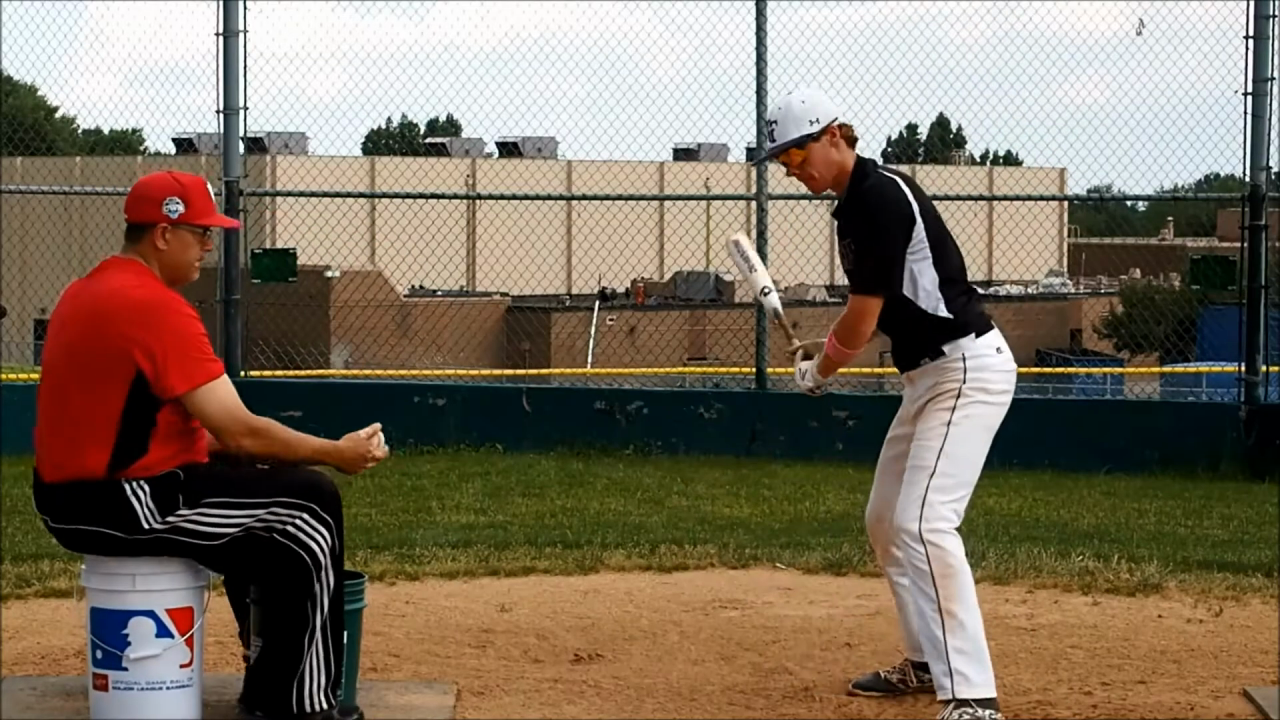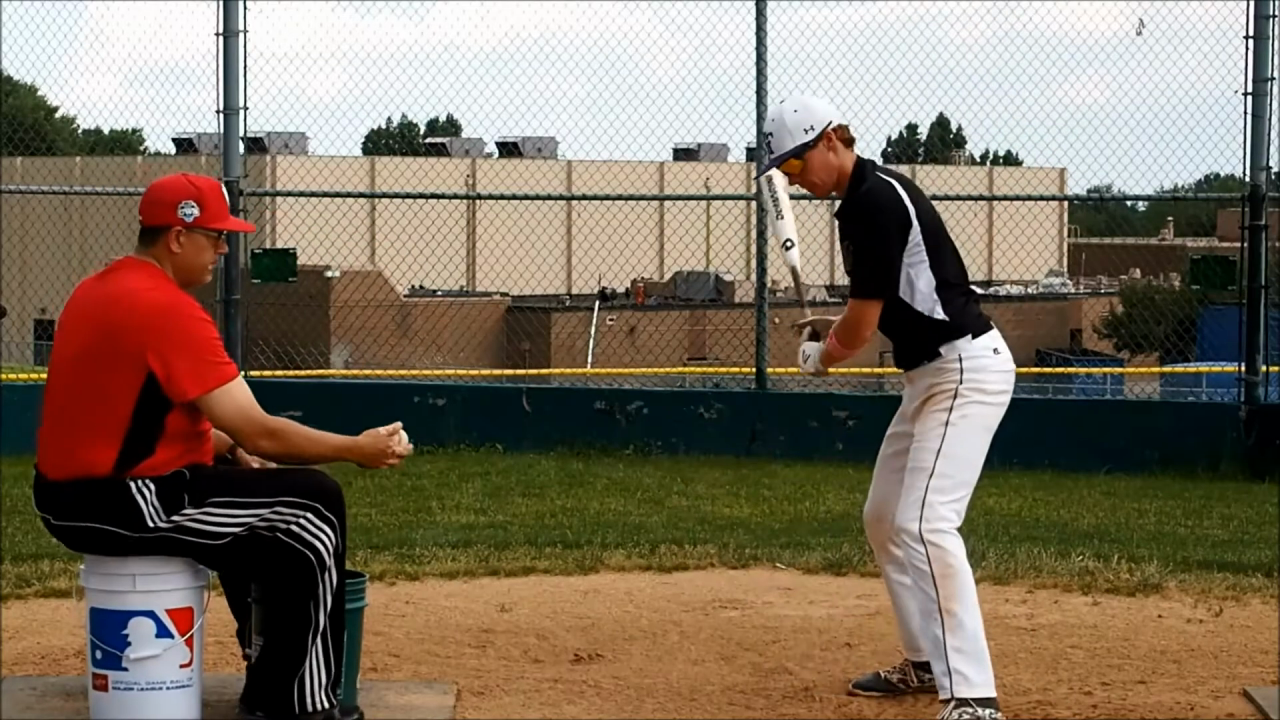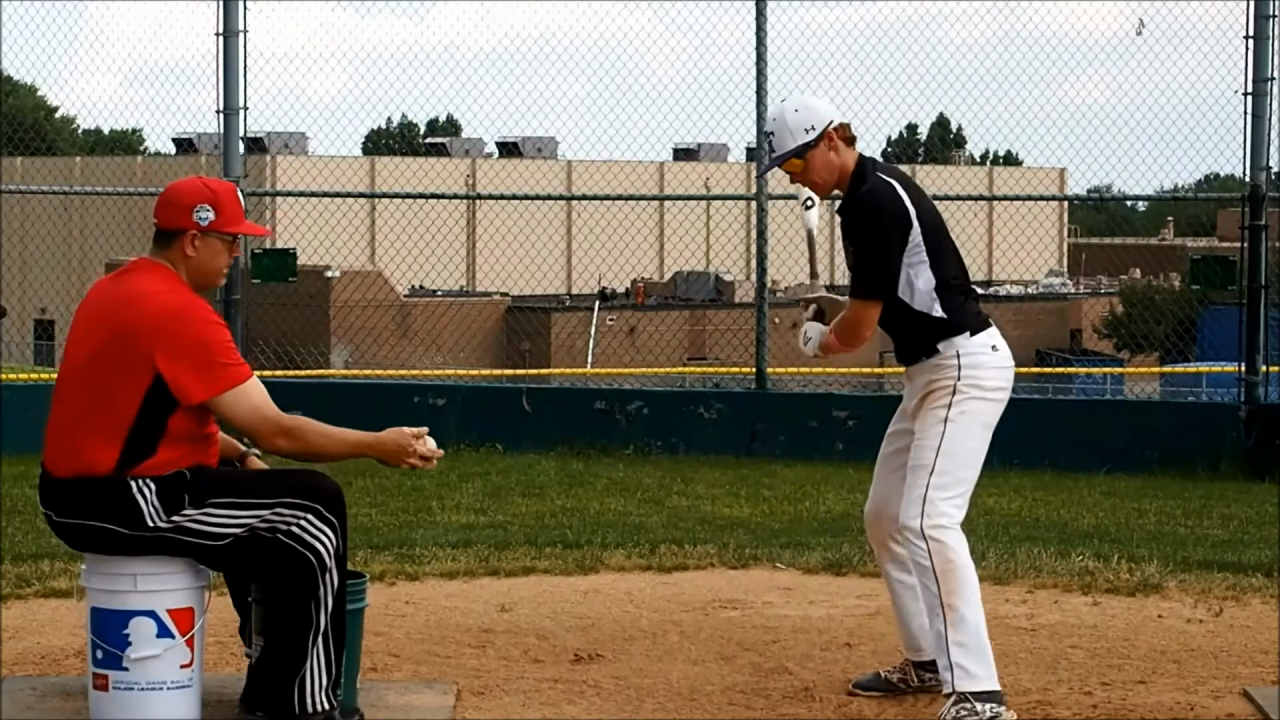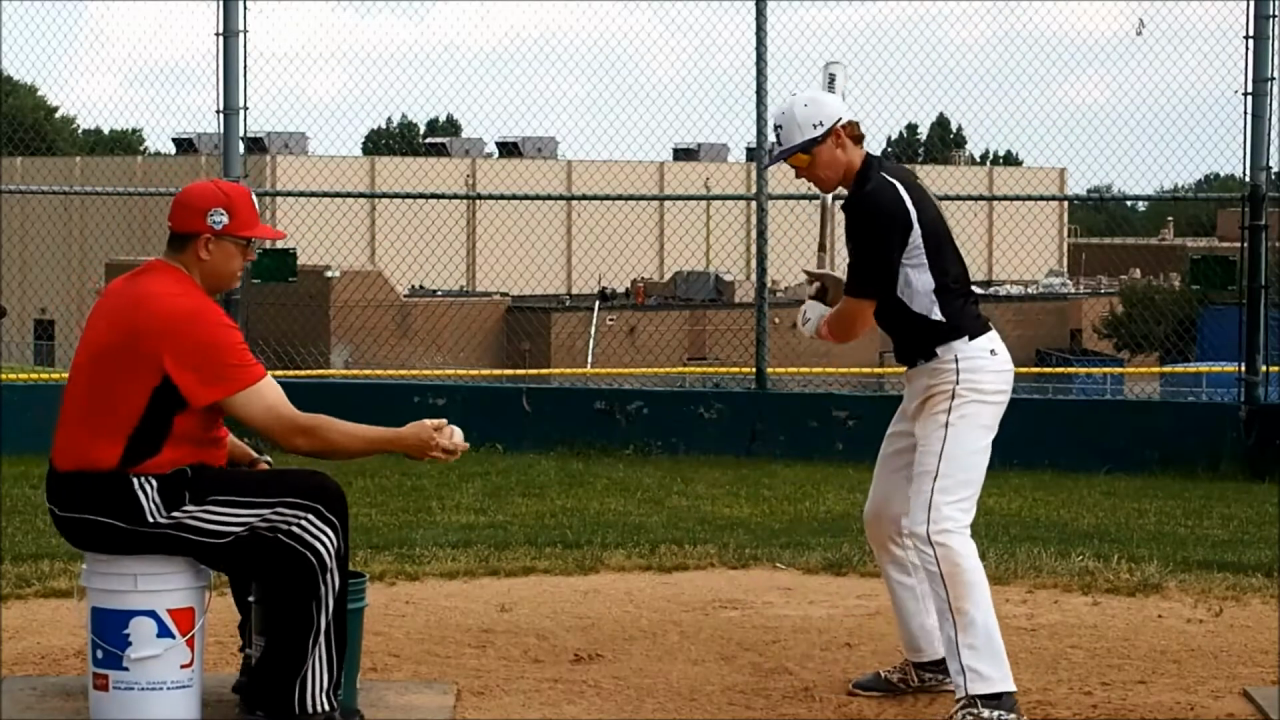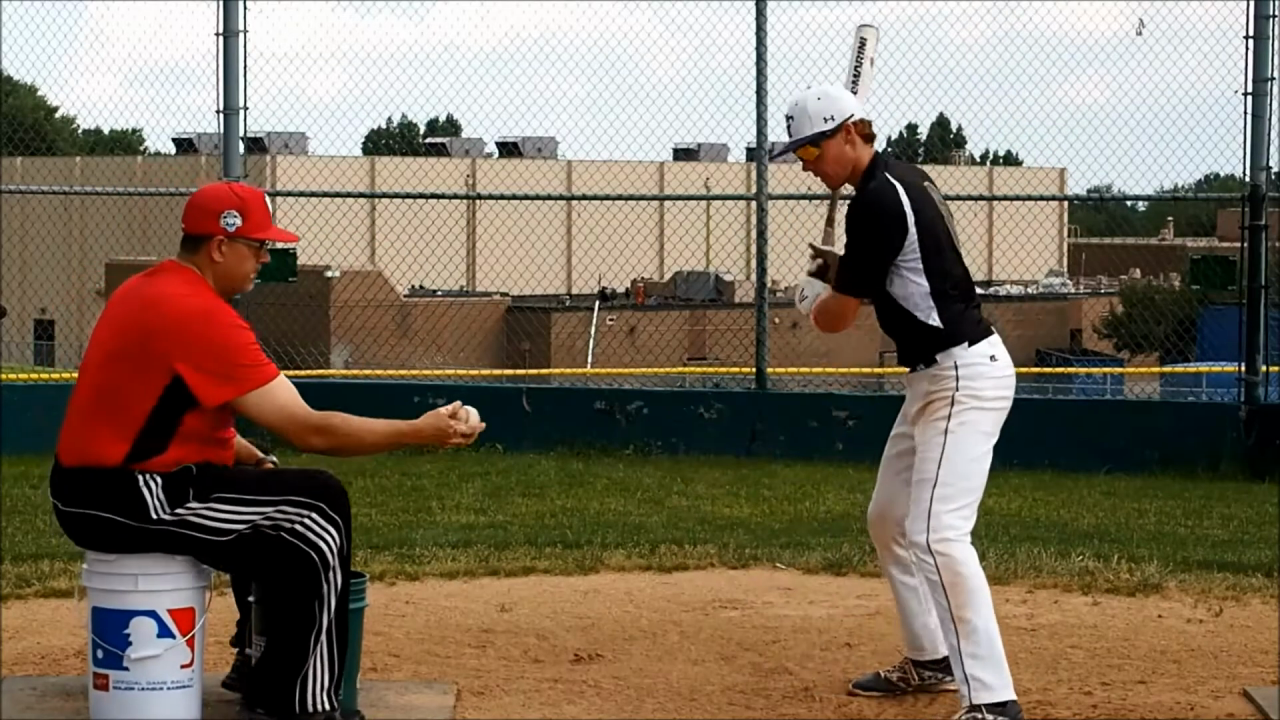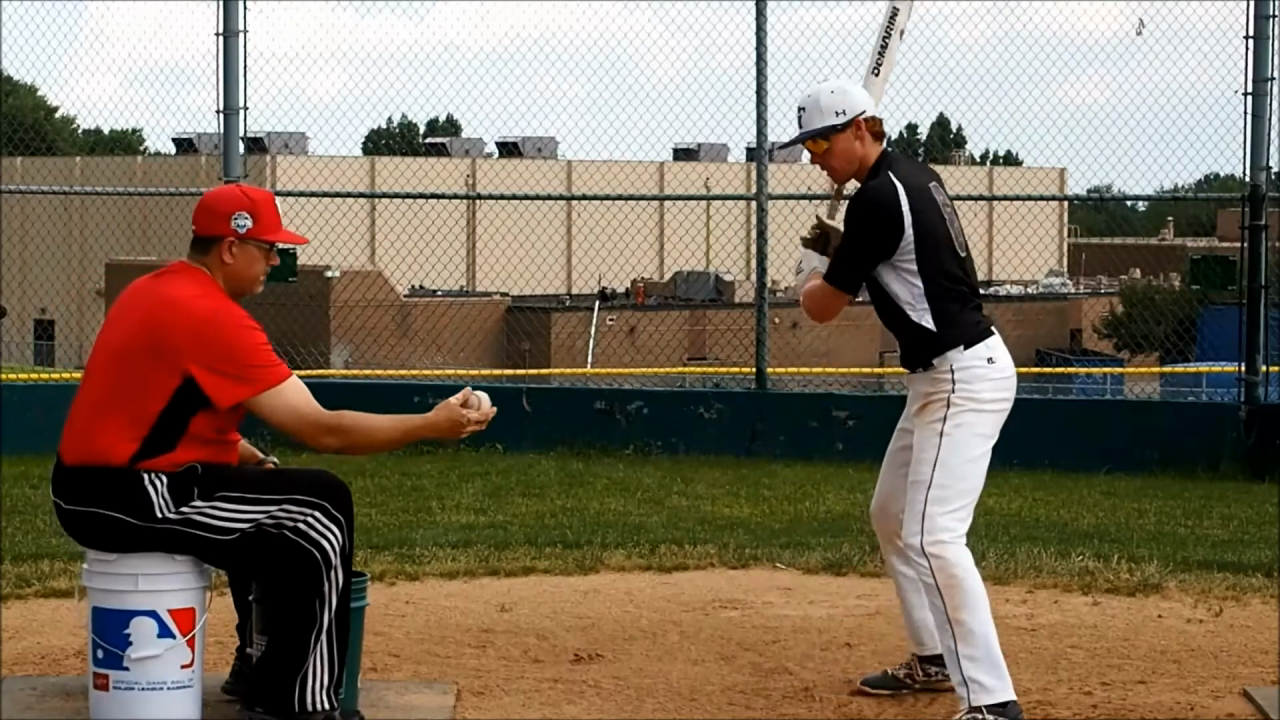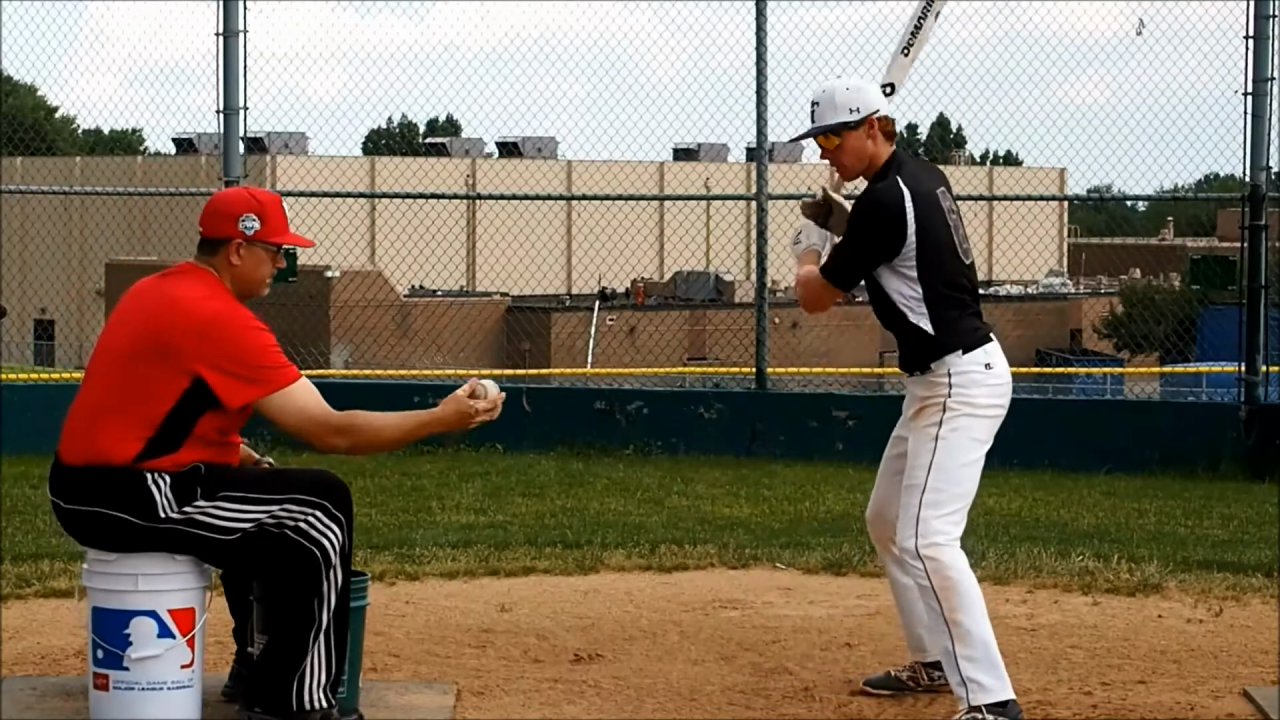
dt=0.1s
person 1, frame 1
left shoulder: (880, 194)
right shoulder: (853, 202)
left elbow: (862, 317)
left wrist: (819, 370)
right wrist: (826, 350)
left hip: (967, 369)
right hip: (927, 374)
left knee: (921, 522)
right knee: (885, 521)
right ankle: (928, 660)
person 1, frame 2
left shoulder: (874, 199)
right shoulder: (867, 193)
left elbow: (861, 325)
left wrist: (819, 354)
right wrist: (836, 329)
left hip: (965, 369)
right hip: (931, 373)
left knee: (926, 524)
right knee: (884, 519)
right ankle: (926, 660)
person 1, frame 3
left shoulder: (873, 199)
right shoulder: (872, 188)
left elbow: (862, 324)
left wrist: (819, 340)
right wrist: (839, 313)
left hip: (964, 366)
right hip: (934, 370)
left knee: (927, 520)
right knee: (885, 517)
right ankle: (927, 659)
person 1, frame 4
left shoulder: (874, 200)
right shoulder: (887, 182)
left elbow: (851, 324)
left wrist: (814, 318)
right wrist: (847, 288)
left hip: (962, 369)
right hip: (936, 372)
left knee: (937, 527)
right knee: (885, 517)
right ankle: (929, 660)
person 1, frame 5
left shoulder: (875, 200)
right shoulder: (899, 178)
left elbow: (841, 316)
left wrist: (810, 300)
right wrist: (848, 271)
left hip: (963, 375)
right hip: (941, 374)
left knee: (937, 533)
right knee: (889, 518)
right ankle: (930, 658)
person 1, frame 6
left shoulder: (877, 198)
right shoulder: (911, 174)
left elbow: (822, 306)
left wrist: (813, 265)
right wrist: (844, 244)
left hip: (963, 376)
right hip: (944, 374)
left knee: (932, 535)
right knee: (891, 516)
right ankle: (933, 656)
person 1, frame 7
left shoulder: (884, 200)
right shoulder: (921, 175)
left elbow: (815, 298)
left wrist: (808, 248)
right wrist: (844, 224)
left hip: (959, 380)
right hip: (943, 377)
left knee: (927, 538)
right knee: (887, 521)
right ankle: (933, 661)
person 2, frame 1
left shoulder: (90, 288)
right shoulder: (158, 307)
right elbow: (240, 431)
left wrist: (246, 451)
right wrist: (336, 452)
left hip: (79, 493)
right hip: (119, 505)
left knee: (263, 491)
right knee: (310, 505)
person 2, frame 2
left shoulder: (100, 288)
right shoulder: (170, 310)
right elbow: (260, 433)
left wrist: (231, 454)
right wrist: (356, 448)
left hip: (75, 492)
right hip: (118, 503)
left knee: (259, 495)
right knee: (315, 501)
person 2, frame 3
left shoulder: (112, 290)
right shoulder: (181, 313)
right elbow: (276, 432)
left wrist: (240, 455)
right wrist: (378, 445)
left hip: (83, 492)
right hip: (122, 503)
left knee: (271, 500)
right knee: (315, 507)
person 2, frame 4
left shoulder: (130, 289)
right shoulder: (191, 315)
right elbow: (295, 432)
left wrist: (252, 463)
right wrist: (401, 440)
left hip: (89, 490)
right hip: (121, 502)
left knee: (275, 500)
right knee: (315, 507)
person 2, frame 5
left shoulder: (144, 289)
right shoulder: (203, 315)
right elbow: (309, 431)
left wrist: (257, 461)
right wrist: (418, 431)
left hip: (95, 488)
right hip: (125, 500)
left knee: (285, 501)
right knee: (317, 509)
left ankle: (268, 676)
person 2, frame 6
left shoulder: (151, 289)
right shoulder: (215, 318)
right elbow: (323, 431)
left wrist: (257, 463)
right wrist: (432, 425)
left hip: (90, 488)
right hip: (127, 500)
left knee: (274, 511)
right knee: (320, 508)
left ankle: (266, 675)
person 2, frame 7
left shoulder: (155, 289)
right shoulder: (223, 319)
right elbow: (332, 432)
left wrist: (252, 462)
right wrist: (439, 418)
left hip: (89, 487)
right hip: (128, 499)
left knee: (277, 505)
right knee: (318, 511)
left ankle: (264, 672)
